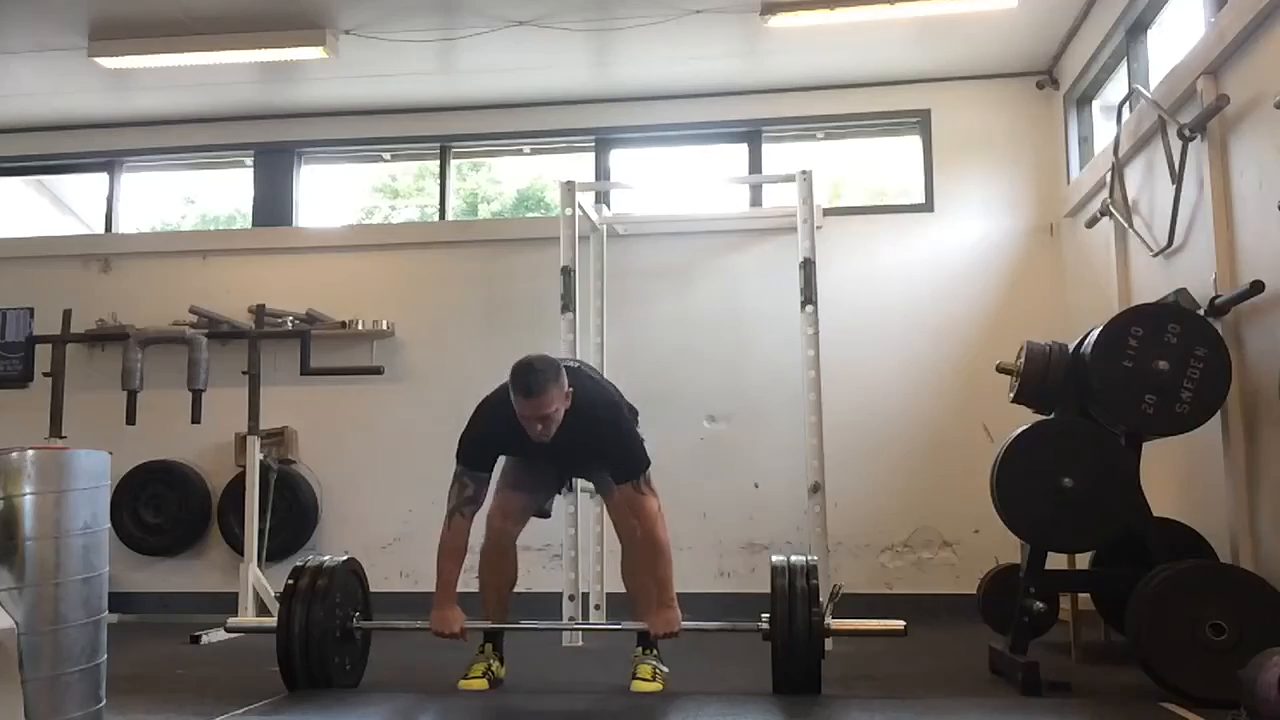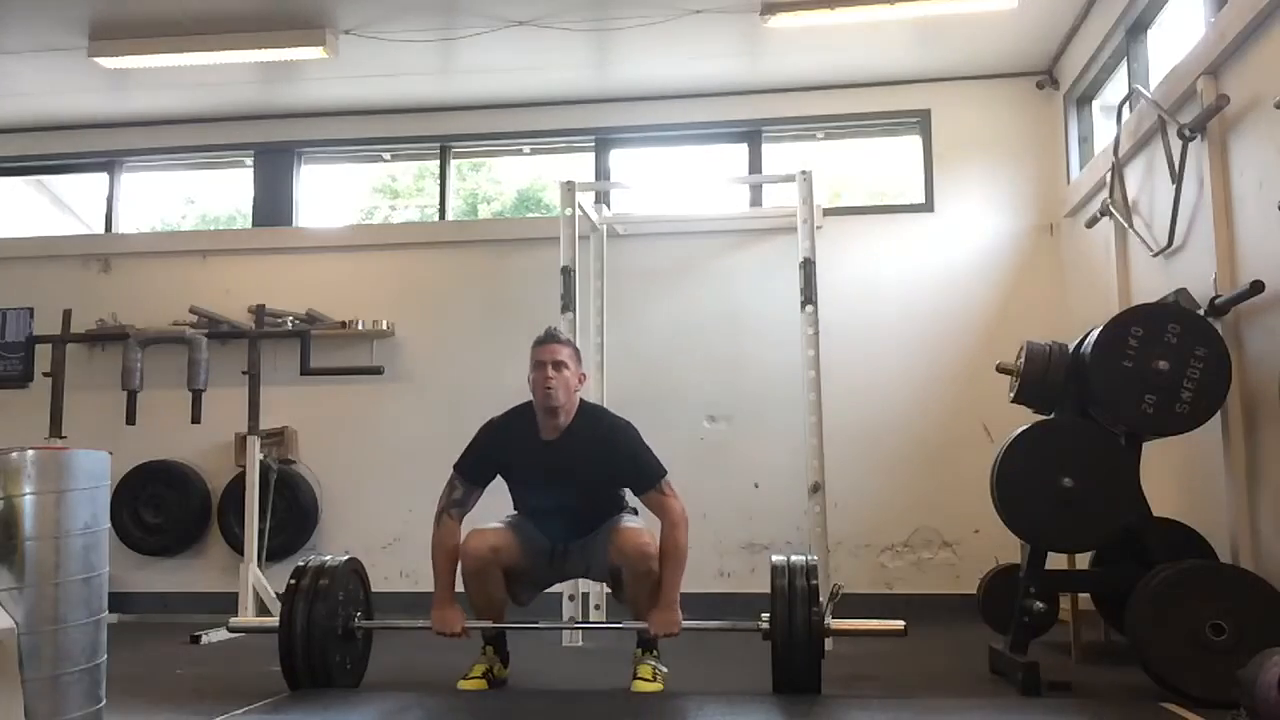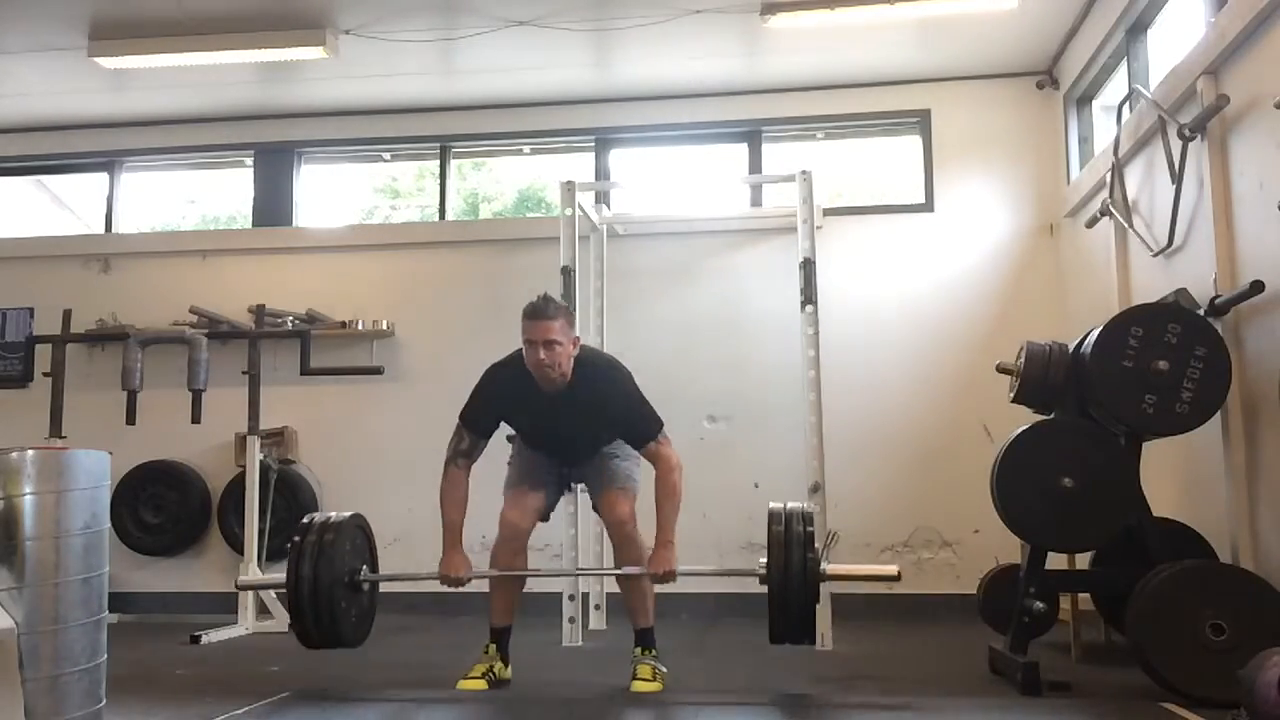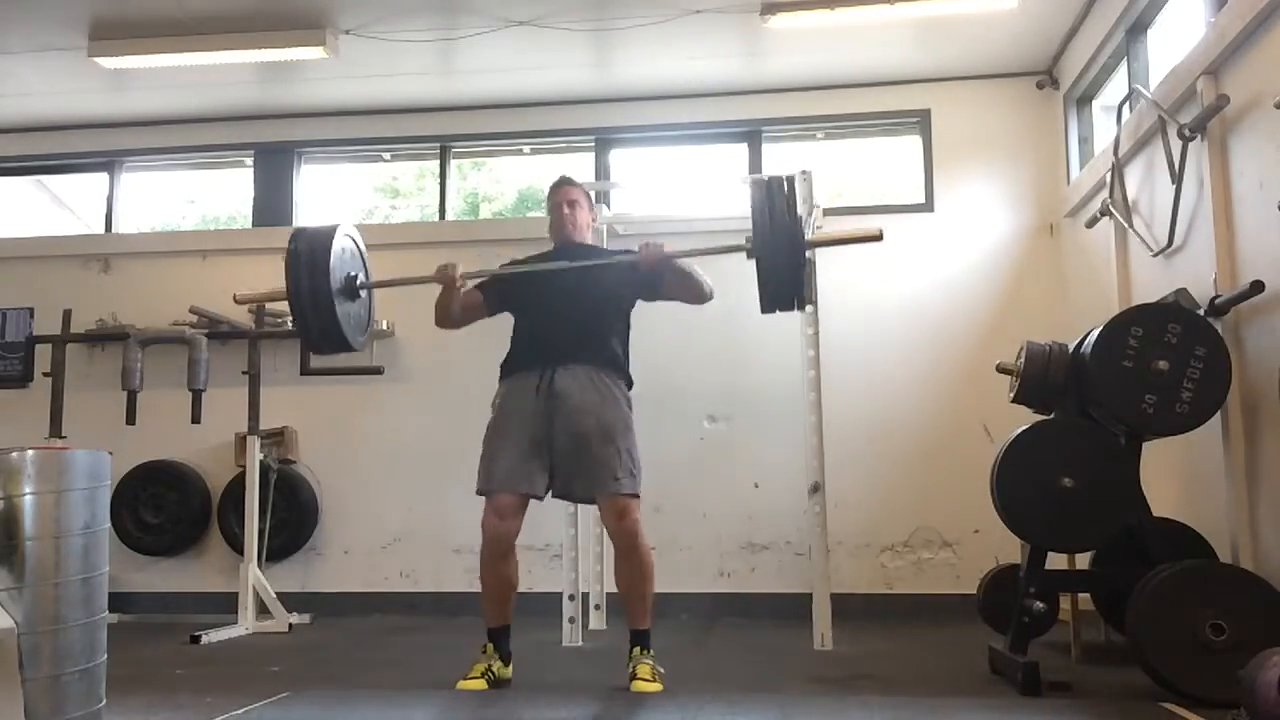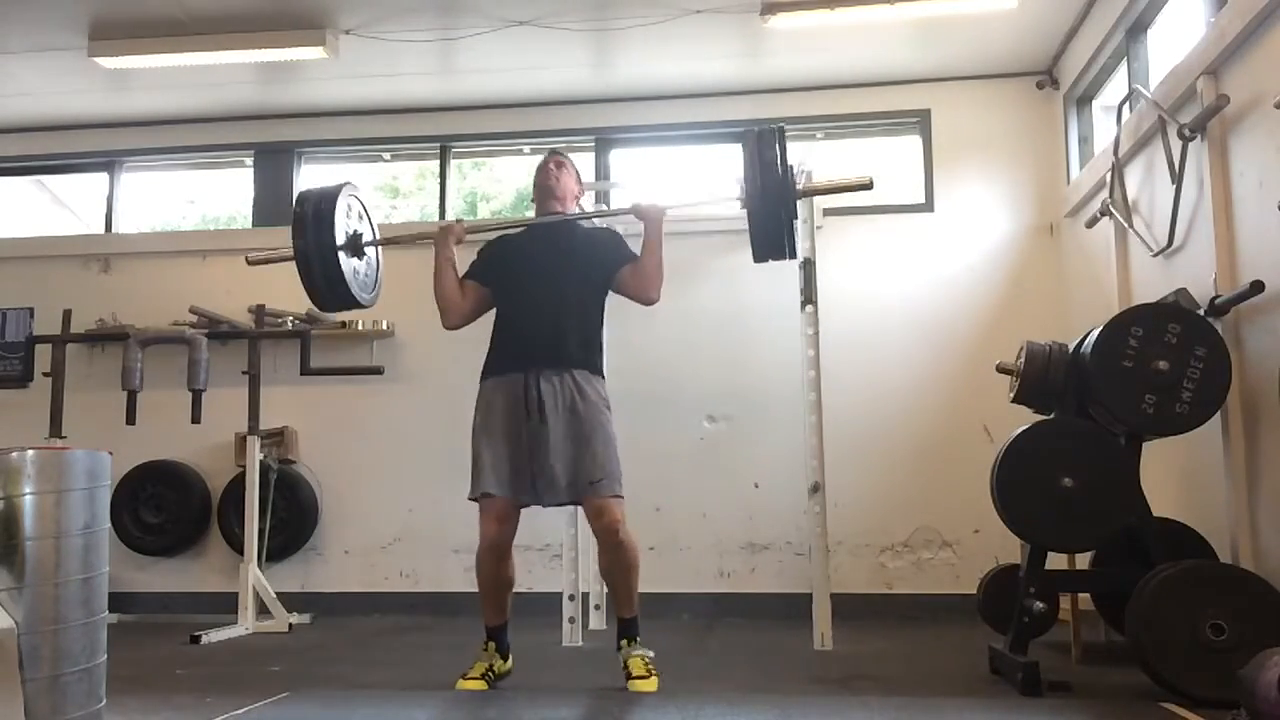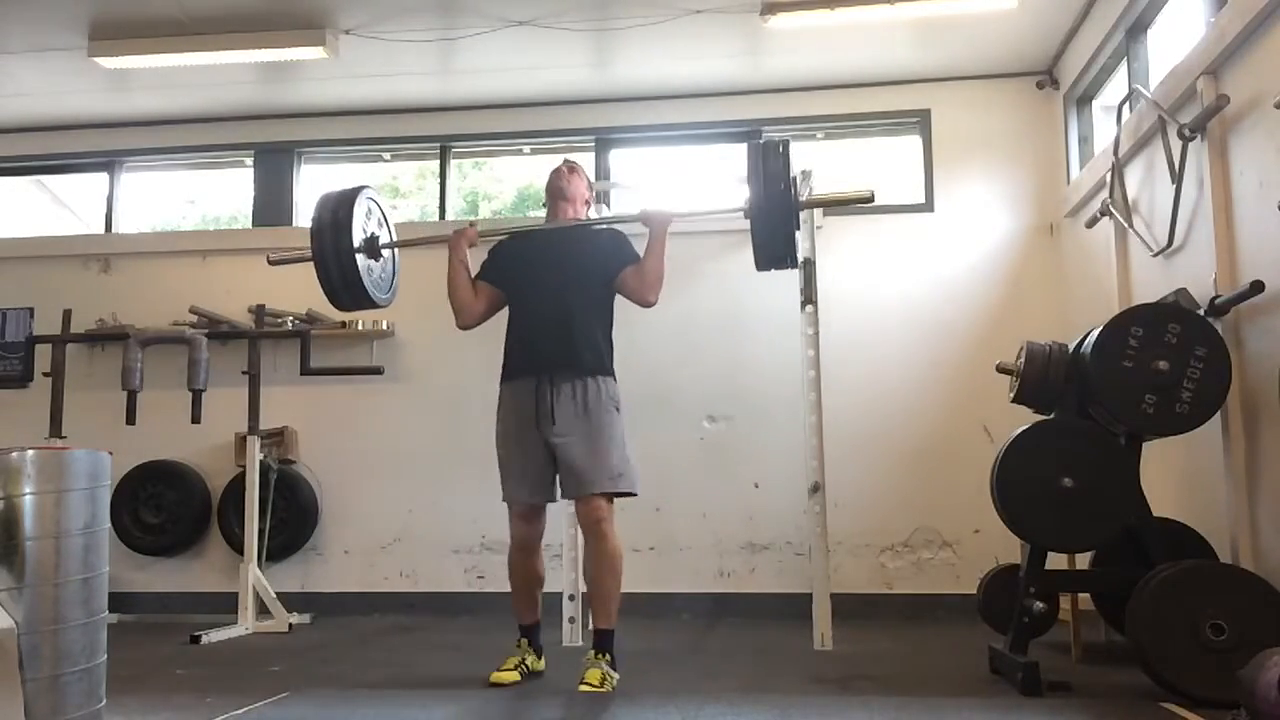
dt=0.7s
person 1, frame 1
left shoulder: (605, 413)
right shoulder: (491, 416)
left elbow: (647, 511)
right elbow: (460, 511)
left wrist: (666, 605)
right wrist: (445, 602)
left hip: (600, 454)
right hip: (534, 459)
left knee: (631, 525)
right knee: (500, 527)
left ankle: (647, 650)
right ankle: (491, 650)
person 1, frame 2
left shoulder: (611, 432)
right shoulder: (501, 433)
left elbow: (673, 513)
right elbow: (449, 512)
left wrist: (668, 605)
right wrist: (444, 602)
left hip: (601, 534)
right hip: (536, 536)
left knee: (641, 547)
right knee: (474, 549)
left ankle: (647, 652)
right ankle: (494, 652)
person 1, frame 3
left shoulder: (607, 376)
right shoulder: (502, 380)
left elbow: (666, 460)
right elbow: (458, 462)
left wrist: (664, 546)
right wrist: (453, 550)
left hip: (603, 445)
right hip: (538, 447)
left knee: (622, 521)
right knee: (513, 526)
left ankle: (646, 653)
right ankle: (496, 653)
person 1, frame 4
left shoulder: (622, 265)
right shoulder: (520, 272)
left elbow: (700, 292)
right elbow: (450, 315)
left wrist: (664, 264)
right wrist: (451, 289)
left hip: (595, 384)
right hip: (523, 390)
left knee: (624, 520)
right knee: (498, 524)
left ankle: (642, 651)
right ankle: (496, 652)
person 1, frame 5
left shoulder: (600, 241)
right shoulder: (501, 249)
left elbow: (647, 291)
right elbow: (453, 313)
left wrist: (652, 226)
right wrist: (445, 252)
left hip: (574, 385)
right hip: (505, 388)
left knee: (608, 519)
right knee: (494, 527)
left ankle: (632, 641)
right ankle: (496, 649)
person 1, frame 6
left shoulder: (607, 242)
right shoulder: (511, 249)
left elbow: (646, 292)
right elbow: (468, 313)
left wrist: (658, 230)
right wrist: (458, 252)
left hip: (586, 388)
right hip: (522, 391)
left knee: (597, 516)
right knee: (524, 530)
left ankle: (603, 653)
right ankle: (530, 648)
